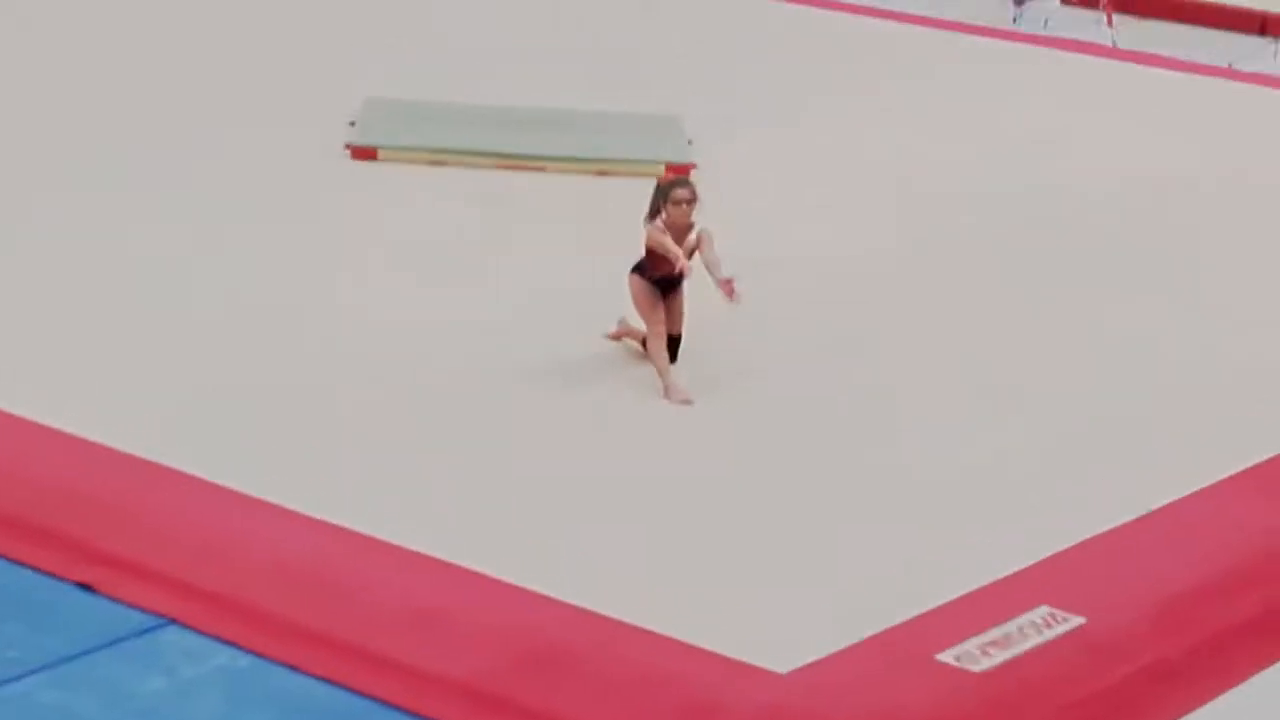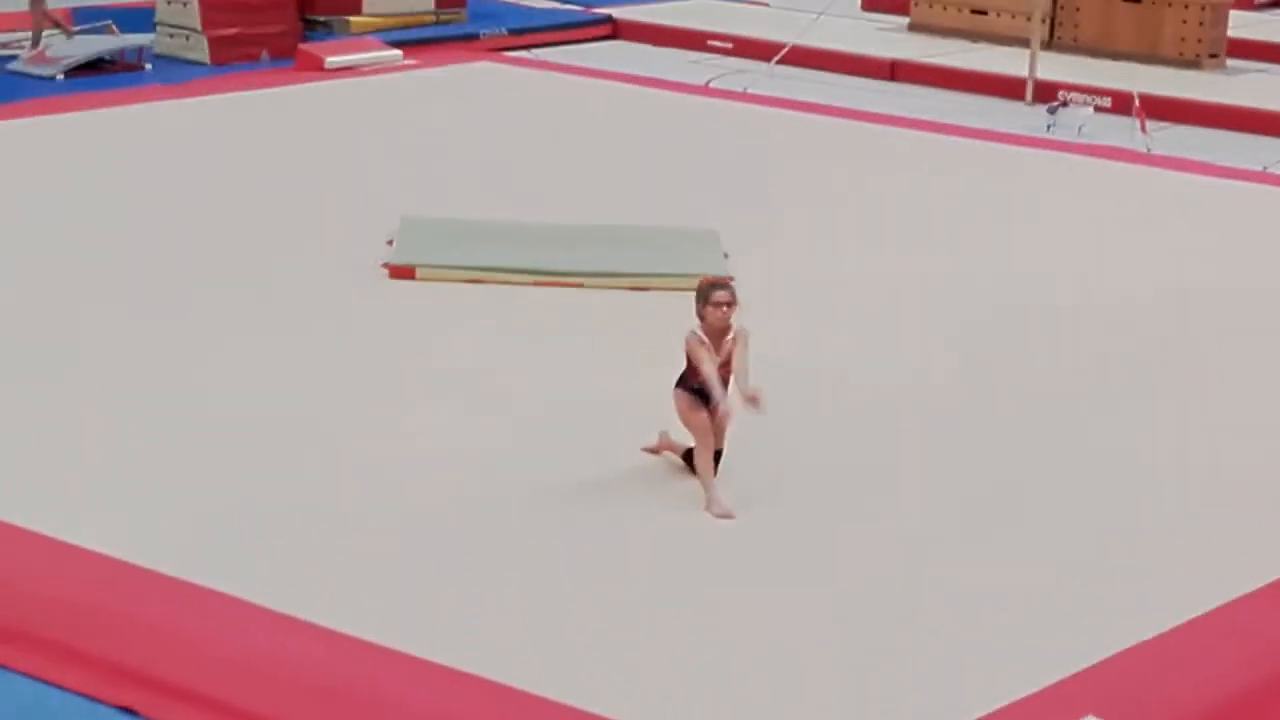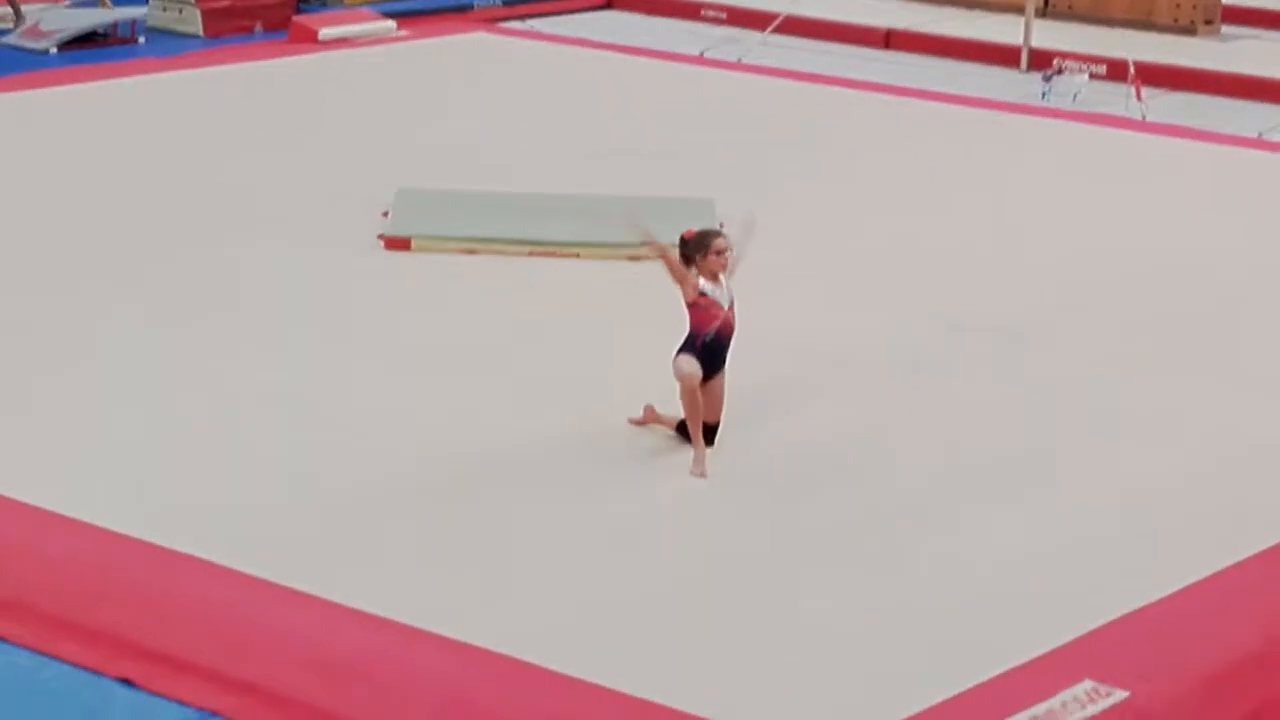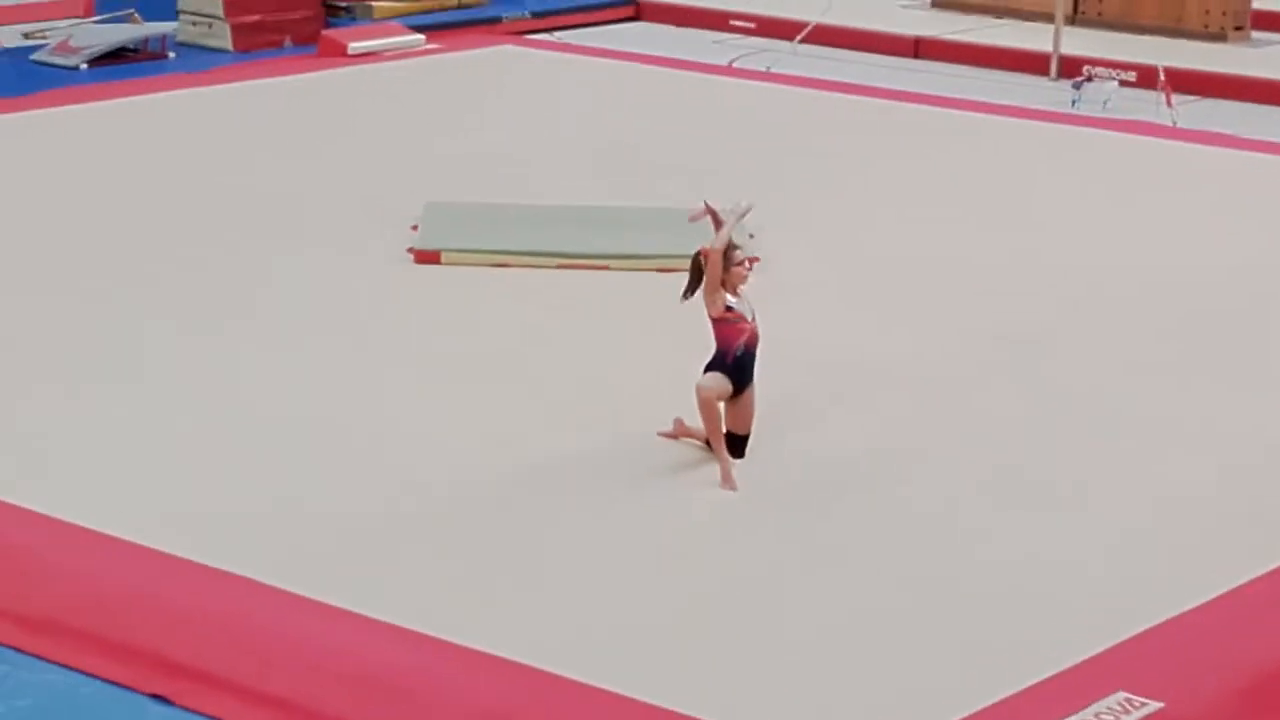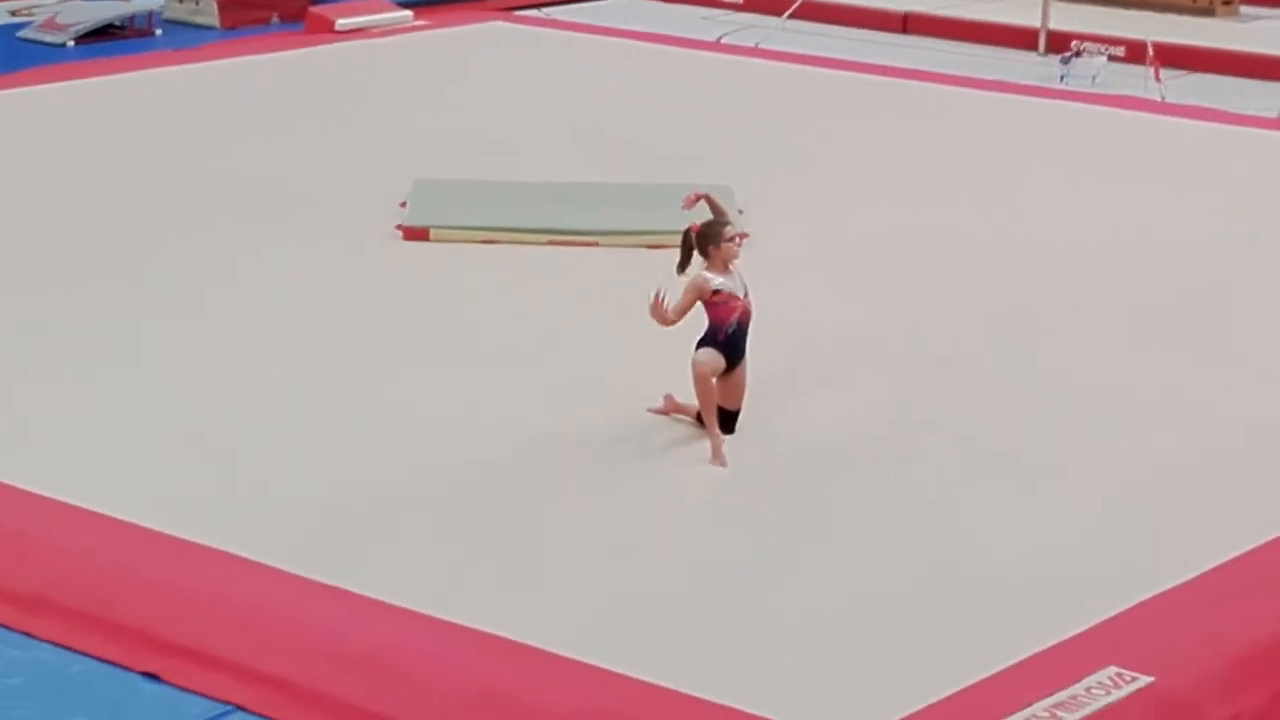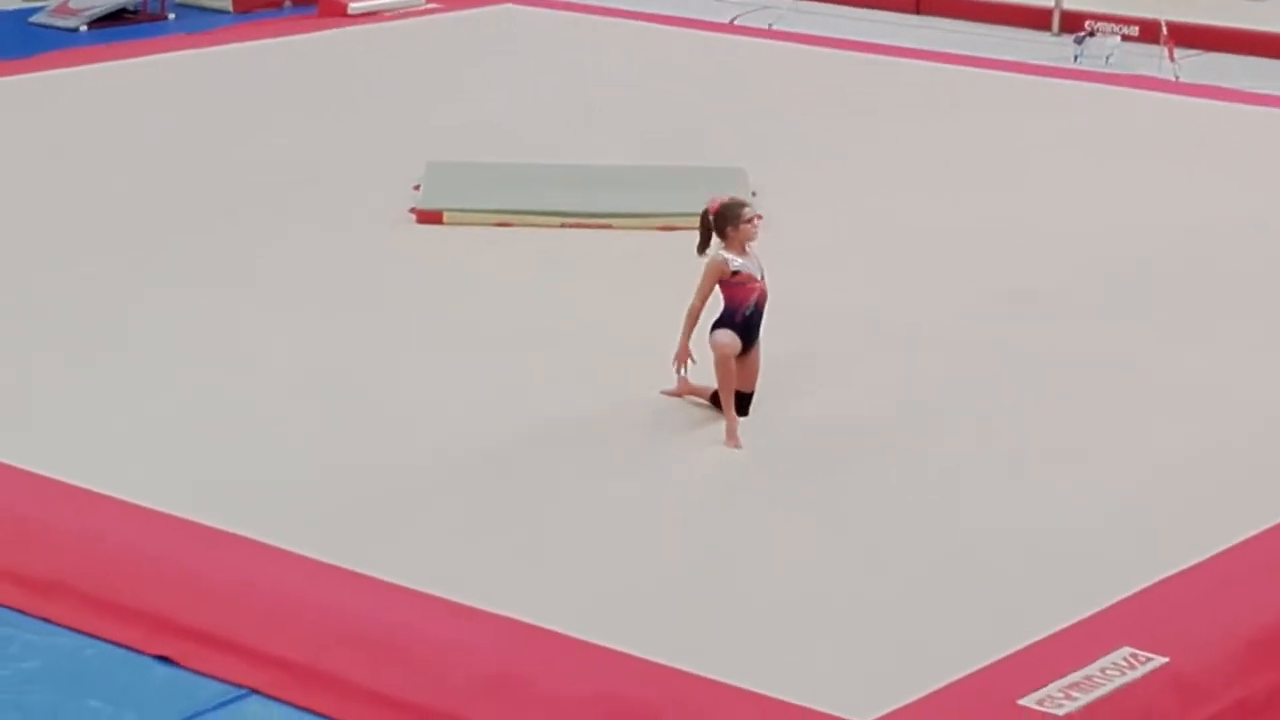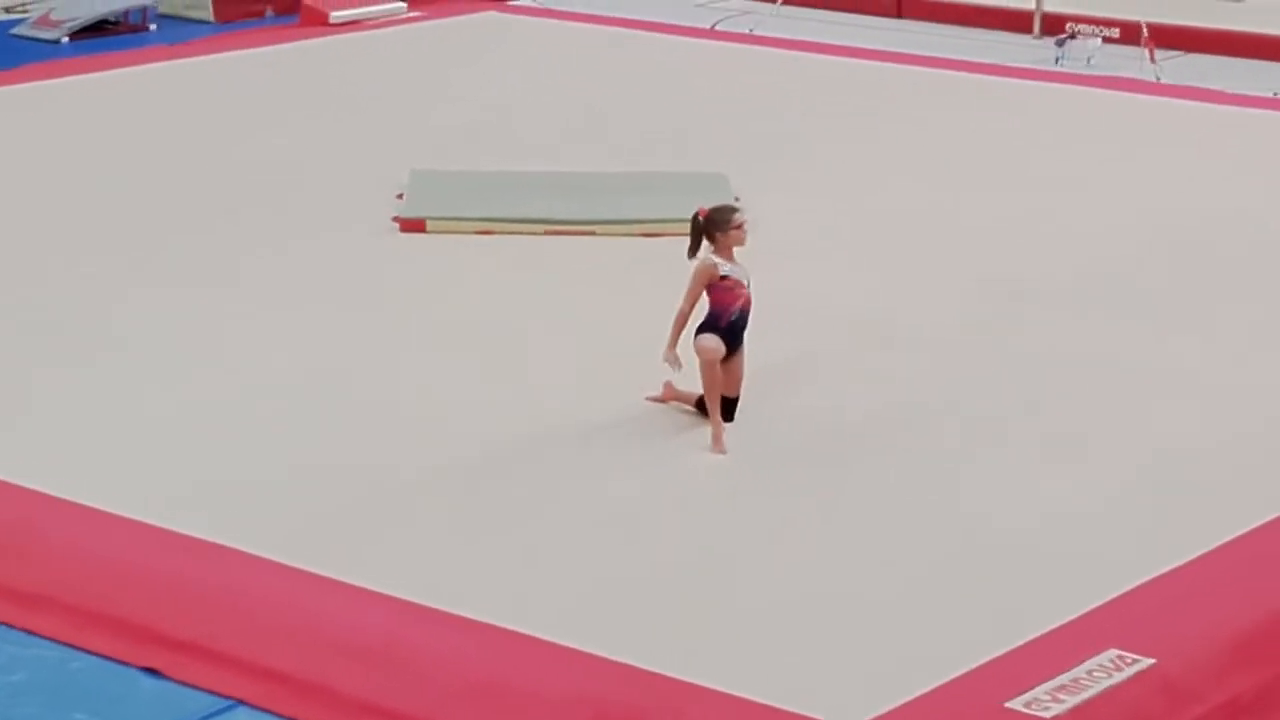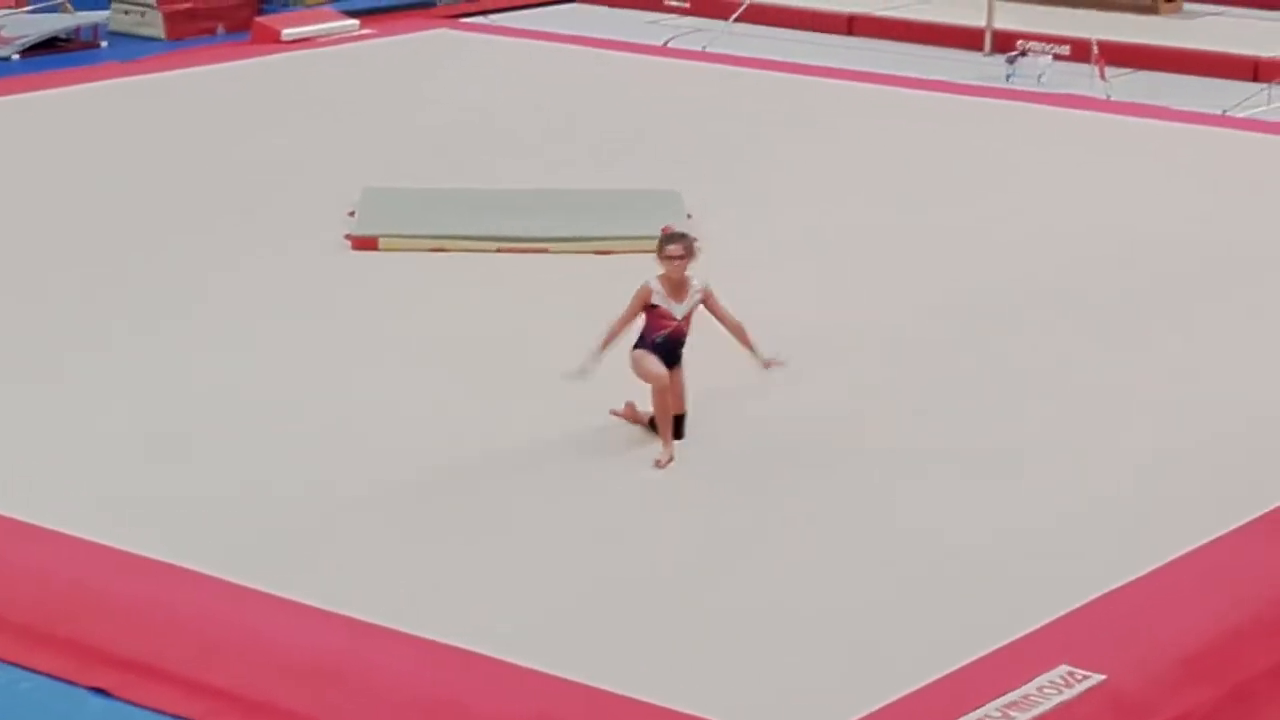
dt=0.5s
person 1, frame 1
left shoulder: (699, 234)
right shoulder: (655, 231)
left elbow: (709, 256)
right elbow: (667, 245)
left wrist: (721, 279)
right wrist: (680, 260)
left hip: (673, 284)
right hip: (645, 281)
left knee: (670, 352)
right knee: (657, 326)
left ankle: (627, 330)
right ankle: (669, 384)
person 1, frame 2
left shoulder: (739, 334)
right shoulder: (693, 338)
left elbow: (740, 363)
right elbow: (707, 369)
left wrist: (745, 389)
right wrist: (720, 400)
left hip: (717, 394)
right hip: (689, 393)
left knee: (712, 464)
right knee: (704, 436)
left ankle: (667, 443)
right ankle: (712, 497)
person 1, frame 3
left shoulder: (722, 280)
right shoulder: (692, 282)
left elbow: (728, 258)
right elbow: (666, 255)
right wrist: (648, 238)
left hip: (716, 362)
right hip: (692, 354)
left knee: (708, 435)
right knee: (690, 377)
left ankle: (655, 416)
right ankle: (697, 454)
person 1, frame 4
left shoulder: (737, 291)
right shoulder: (716, 297)
left elbow: (727, 246)
right elbow: (714, 252)
left wrist: (715, 216)
right wrist: (731, 219)
left hip: (745, 373)
right hip: (722, 370)
left knee: (738, 447)
right knee: (705, 390)
left ankle: (685, 429)
right ankle: (723, 460)
person 1, frame 5
left shoulder: (730, 267)
right shoulder: (702, 281)
left elbow: (724, 222)
right elbow: (673, 317)
left wrist: (706, 197)
right wrist: (658, 314)
left hip: (737, 349)
right hip: (715, 345)
left knee: (727, 422)
right knee: (701, 365)
left ankle: (676, 406)
right ankle: (715, 438)
person 1, frame 6
left shoulder: (748, 250)
right shoulder: (720, 261)
right elbow: (697, 303)
left wrist: (729, 205)
right wrist: (683, 344)
left hip: (751, 332)
right hip: (729, 328)
left knee: (742, 405)
right knee: (723, 348)
left ankle: (689, 387)
right ankle: (730, 422)
person 1, frame 7
left shoulder: (734, 262)
right shoulder: (709, 265)
right elbow: (686, 306)
right wrist: (671, 347)
left hip: (735, 338)
right hip: (712, 332)
left knee: (727, 411)
right knee: (710, 353)
left ankle: (673, 393)
right ankle: (716, 426)
person 1, frame 8
left shoulder: (699, 289)
right shoulder: (649, 289)
left elbow: (730, 322)
right elbow: (621, 323)
left wrist: (757, 355)
right wrist: (595, 356)
left hip: (673, 356)
right hip: (645, 352)
left knee: (677, 429)
right knee: (660, 379)
left ankle: (635, 414)
right ankle: (666, 447)
